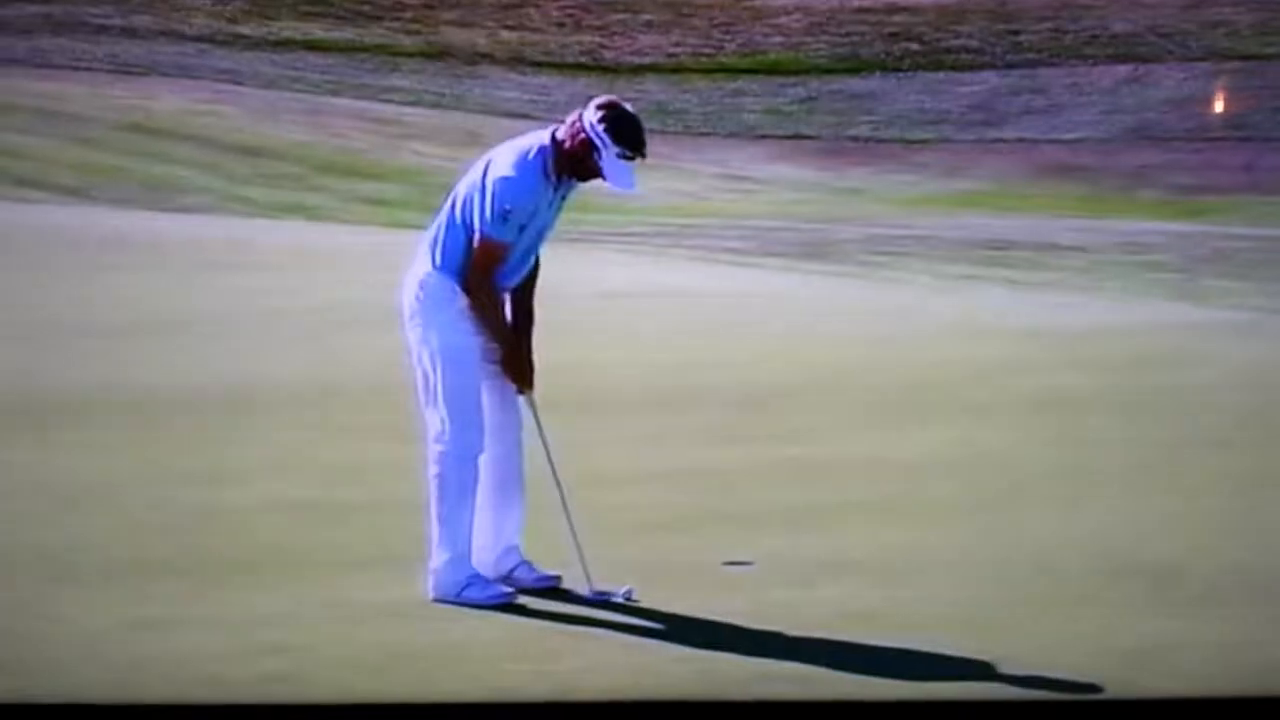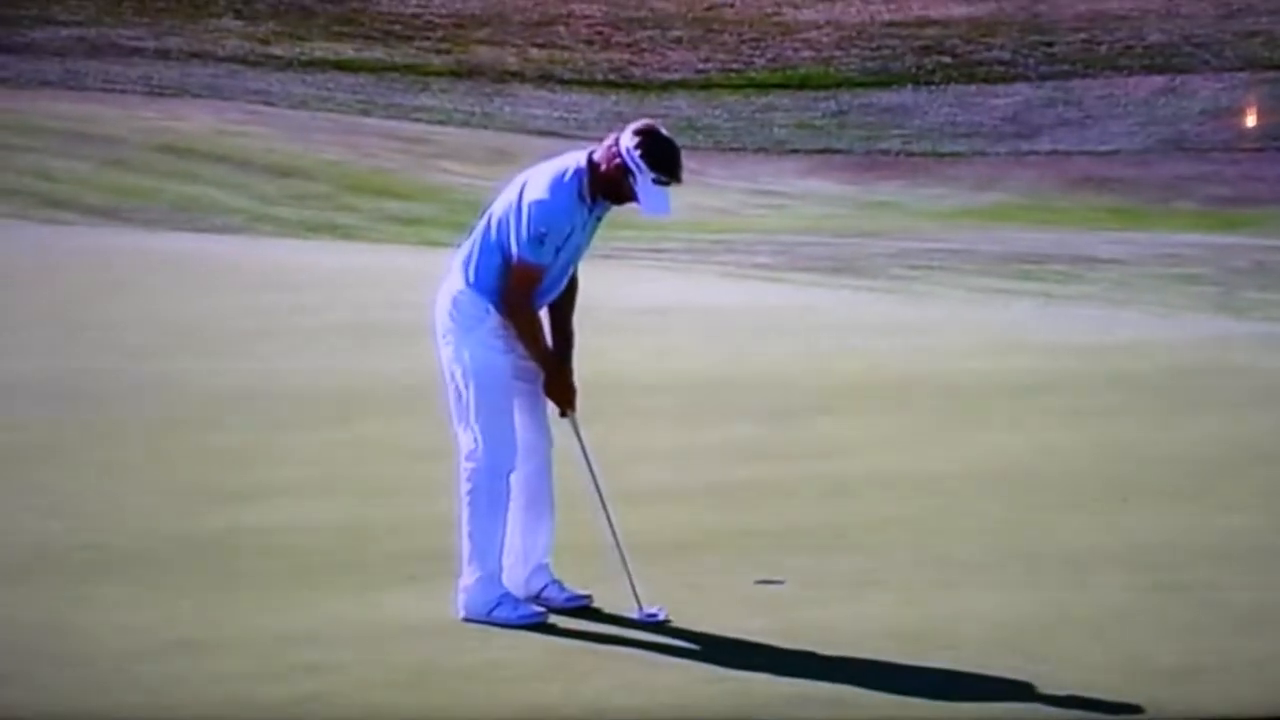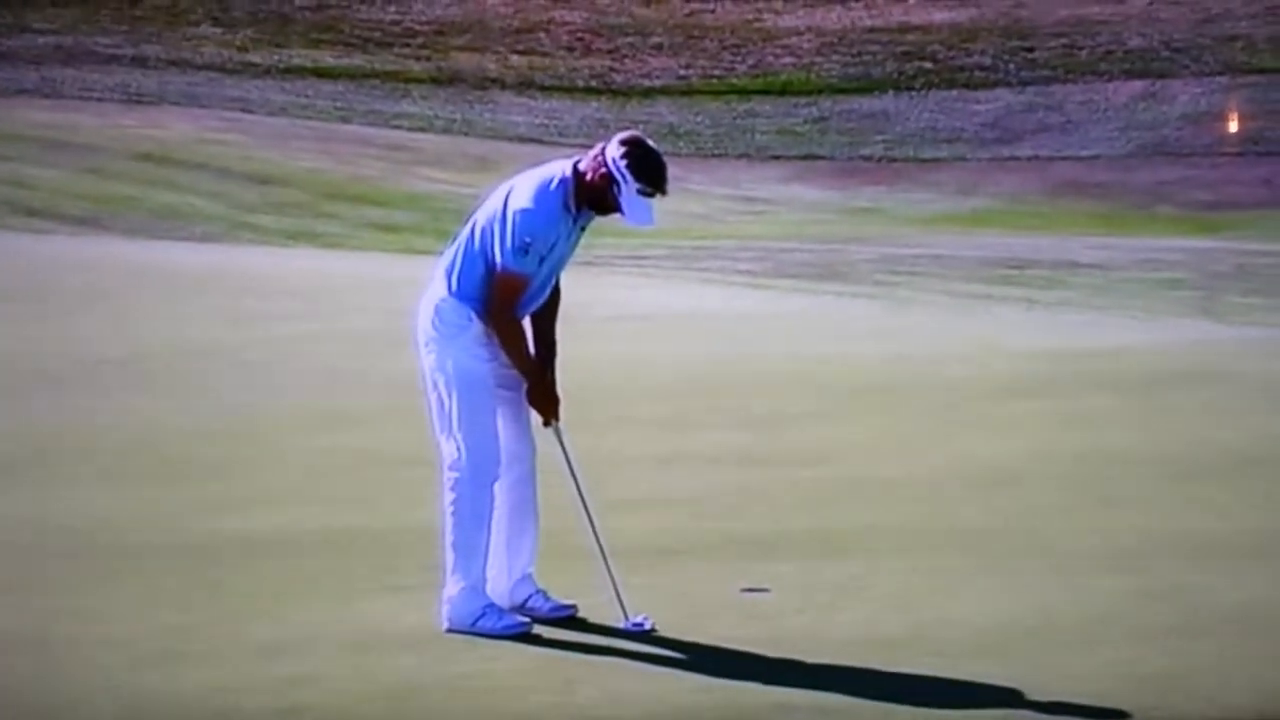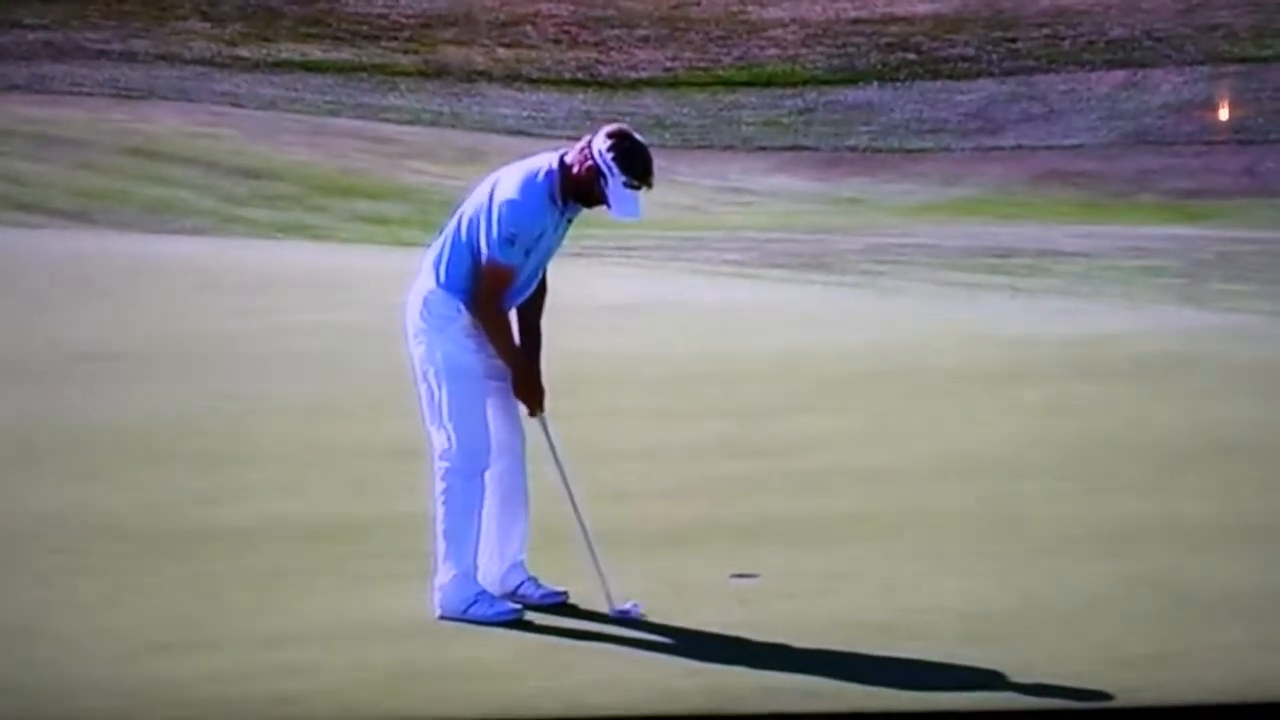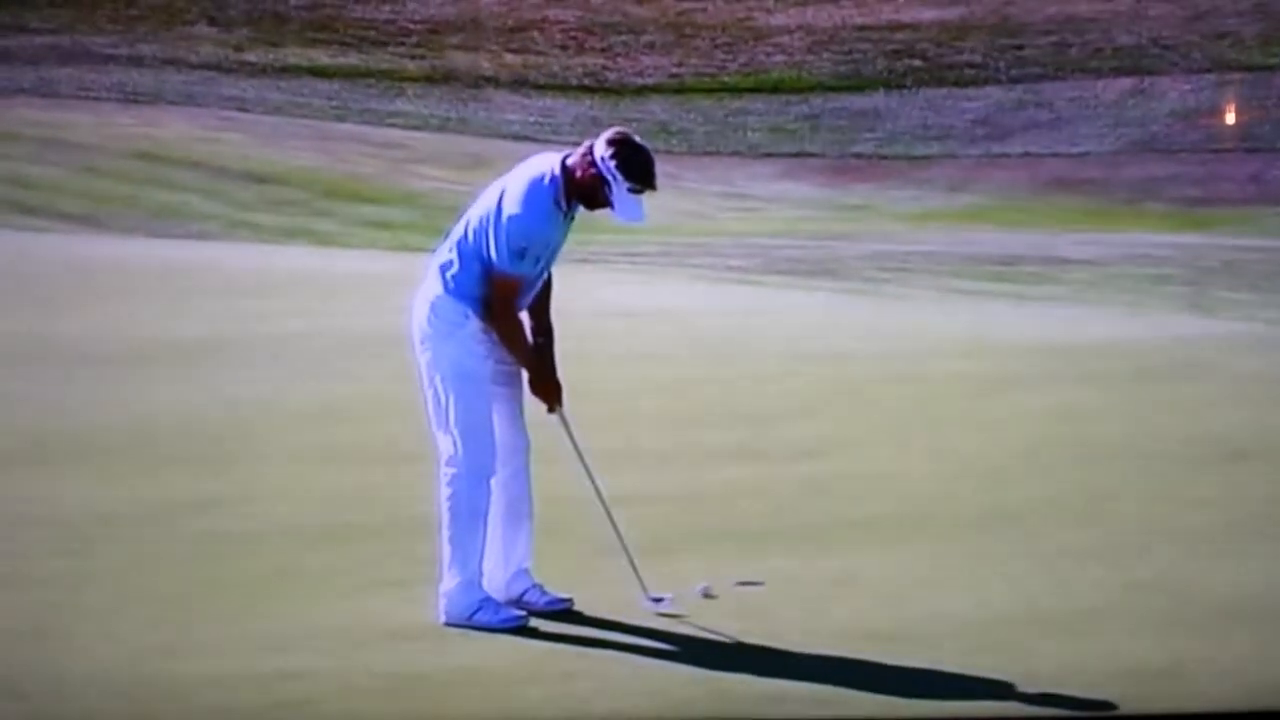
dt=1s
person 1, frame 1
left shoulder: (561, 171)
right shoulder: (516, 177)
right elbow: (478, 277)
left wrist: (523, 339)
right wrist: (510, 349)
left hip: (477, 298)
right hip: (444, 295)
left knee: (503, 432)
right knee: (460, 437)
left ankle: (498, 557)
right ankle: (451, 573)
person 1, frame 2
left shoulder: (595, 192)
right shoulder: (551, 199)
left elbow: (564, 274)
right elbow: (517, 299)
left wrist: (564, 359)
right wrist: (552, 370)
left hip: (508, 316)
right hip: (476, 313)
left knee: (533, 451)
right knee: (492, 455)
left ankle: (528, 576)
right ankle: (481, 592)
person 1, frame 3
left shoulder: (580, 201)
right shoulder: (537, 206)
right elbow: (502, 307)
left wrist: (547, 367)
right wrist: (535, 380)
left hip: (491, 325)
right hip: (458, 322)
left knee: (516, 461)
right knee: (475, 464)
left ankle: (512, 586)
right ankle: (464, 601)
person 1, frame 4
left shoulder: (567, 194)
right shoulder: (523, 200)
right elbow: (489, 298)
left wrist: (532, 360)
right wrist: (521, 371)
left hip: (480, 316)
right hip: (447, 313)
left knee: (507, 449)
right knee: (466, 454)
left ankle: (504, 574)
right ankle: (456, 589)
person 1, frame 5
left shoulder: (560, 179)
right shoulder: (530, 209)
right elbow: (503, 306)
left wrist: (545, 347)
right wrist: (537, 369)
left hip: (484, 319)
right hip: (454, 318)
left knee: (511, 454)
right knee: (472, 459)
left ankle: (508, 580)
right ankle: (461, 595)
